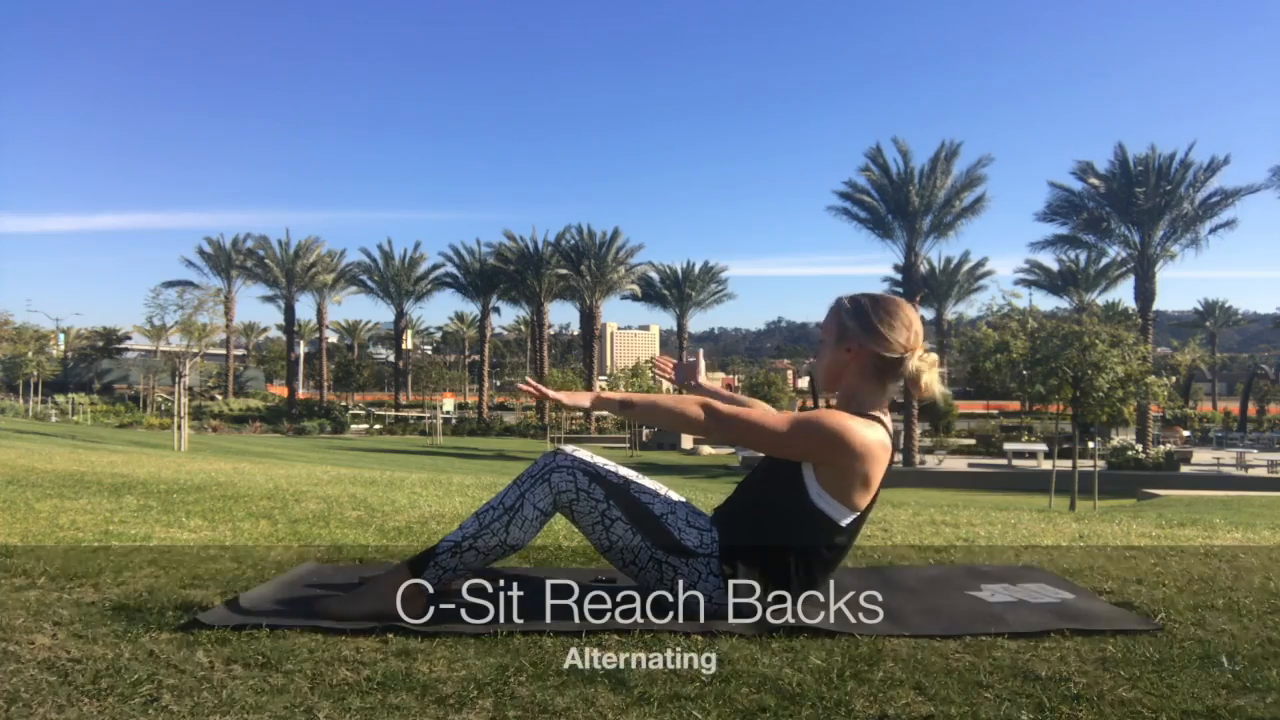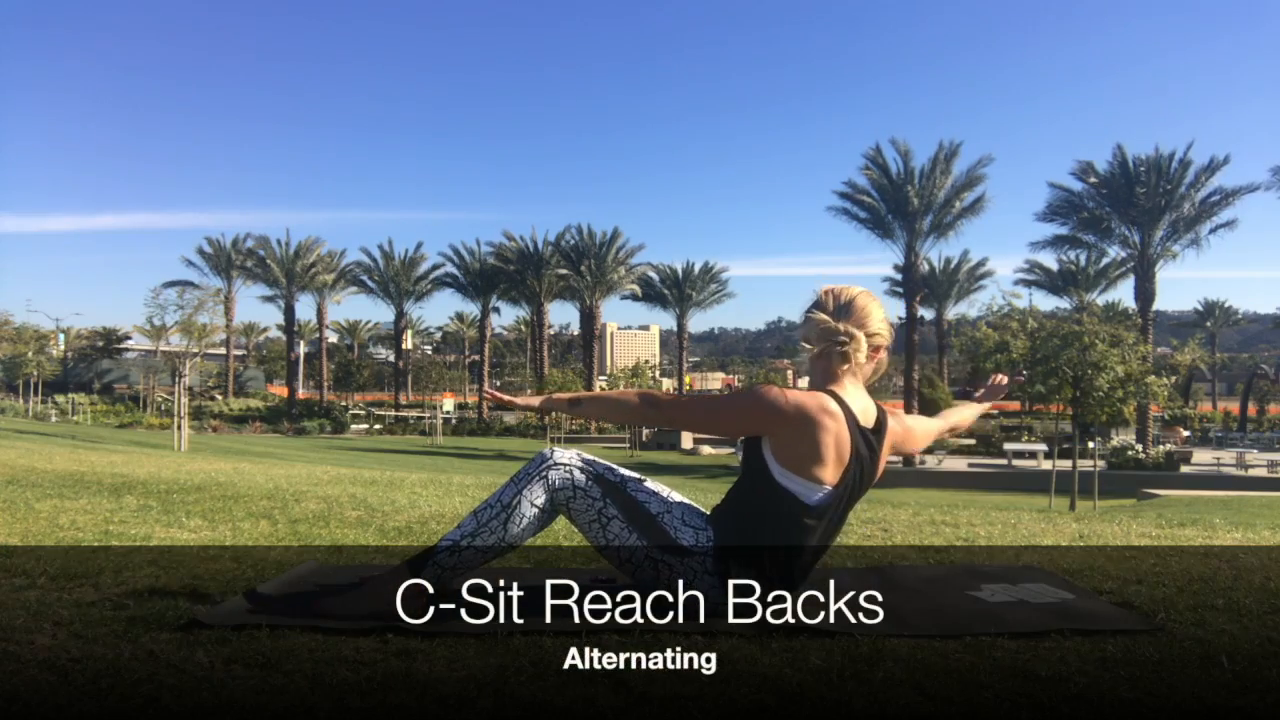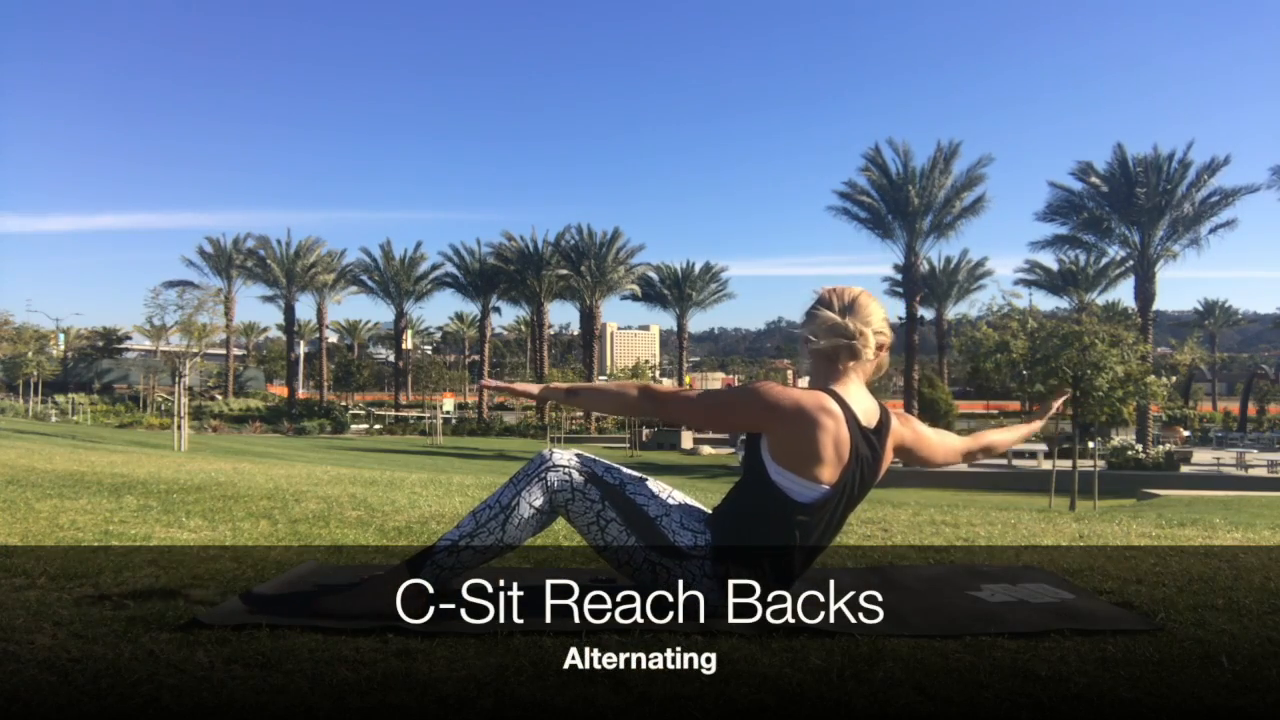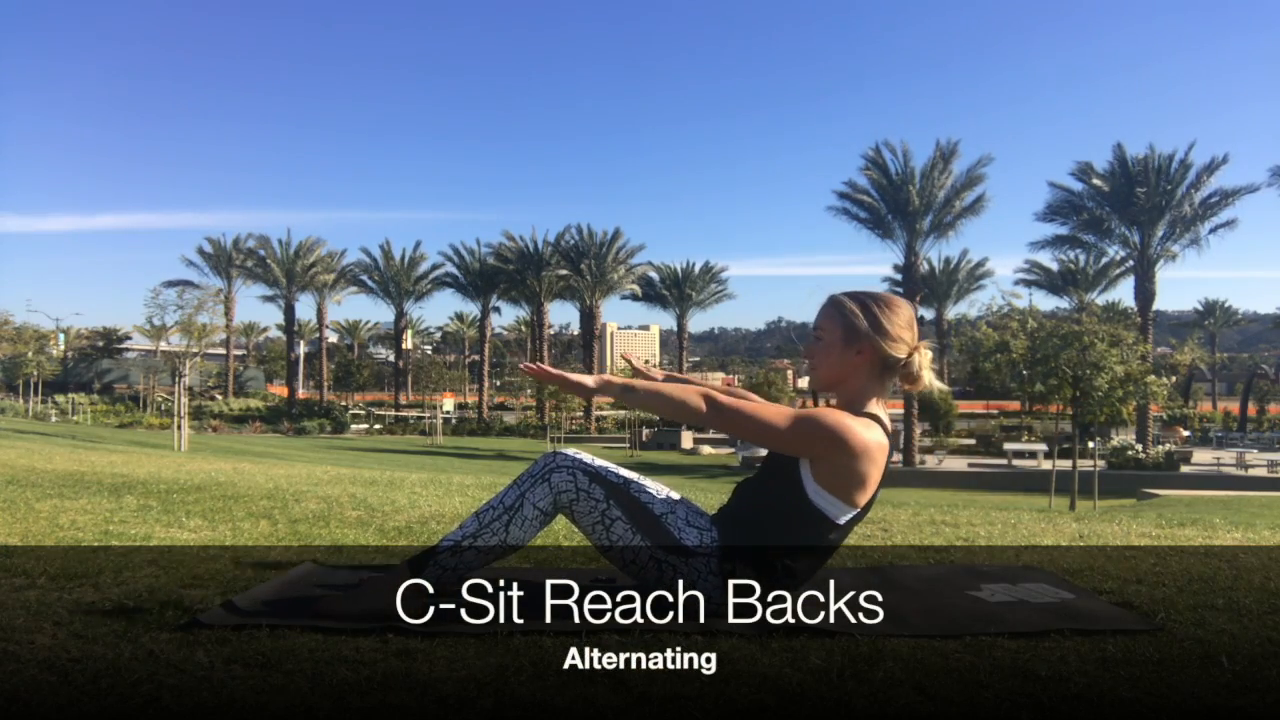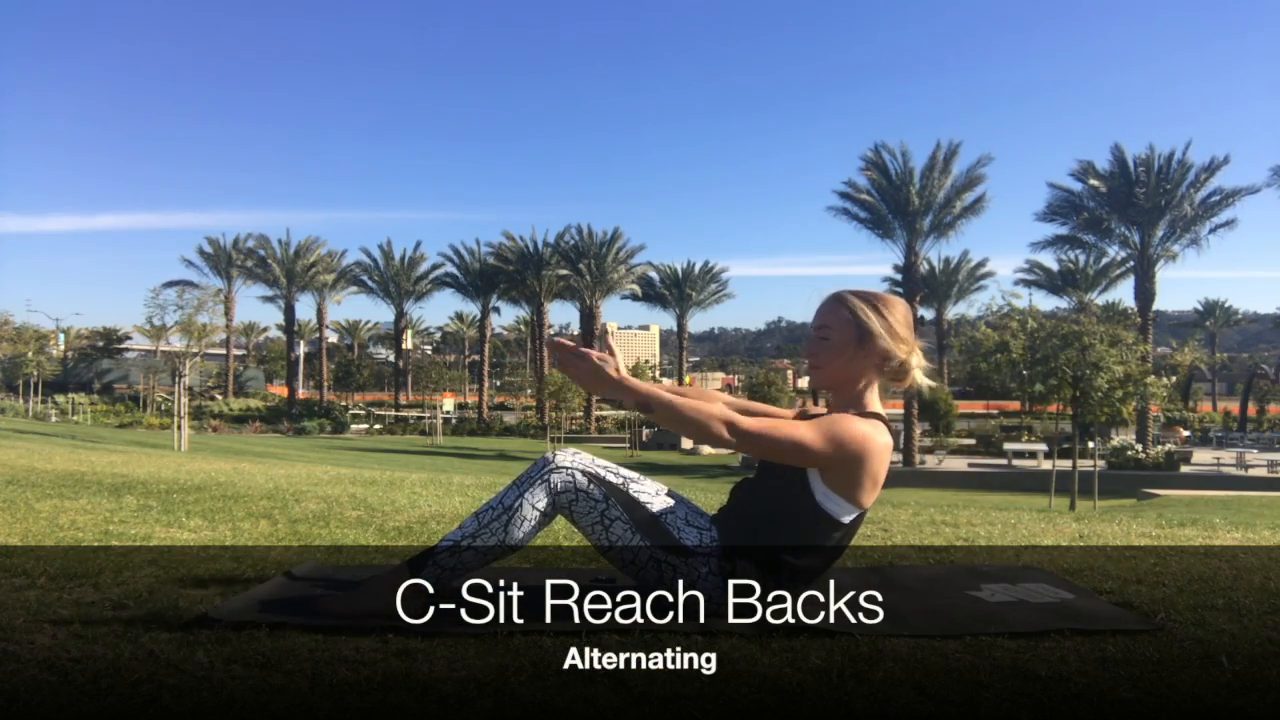
dt=0.5s
person 1, frame 1
left shoulder: (850, 435)
right shoulder: (859, 426)
left elbow: (714, 421)
right elbow: (756, 413)
left wrist: (598, 399)
right wrist: (699, 384)
left hip: (720, 579)
right hip: (721, 554)
left knee: (562, 475)
right knee: (565, 465)
left ankle: (409, 583)
right ankle: (416, 577)
person 1, frame 2
left shoulder: (789, 408)
right shoulder: (885, 425)
left elbow: (655, 408)
right elbow: (942, 428)
left wrist: (549, 401)
right wrist: (985, 399)
left hip: (712, 576)
right hip: (738, 574)
left knee: (556, 471)
right knee: (567, 470)
left ankle: (408, 584)
right ankle: (423, 574)
person 1, frame 3
left shoulder: (790, 408)
right shoulder: (890, 429)
left elbow: (657, 402)
right elbow: (969, 445)
left wrist: (546, 390)
right wrist: (1033, 425)
left hip: (711, 574)
right hip: (737, 570)
left knee: (556, 472)
right knee: (565, 469)
left ankle: (406, 583)
right ankle: (419, 574)
person 1, frame 4
left shoulder: (847, 436)
right shoulder: (853, 424)
left elbow: (714, 411)
right elbow: (746, 404)
left wrist: (604, 385)
right wrist: (661, 378)
left hip: (716, 578)
right hip: (723, 555)
left knee: (561, 475)
right knee: (566, 469)
left ankle: (411, 581)
right ankle: (424, 570)
person 1, frame 5
left shoulder: (857, 437)
right shoulder: (835, 420)
left elbow: (727, 430)
right elbow: (725, 402)
left wrist: (622, 387)
right wrist: (625, 382)
left hip: (722, 581)
right hip: (720, 550)
left knee: (562, 473)
right knee: (564, 470)
left ankle: (411, 581)
right ankle: (423, 573)
